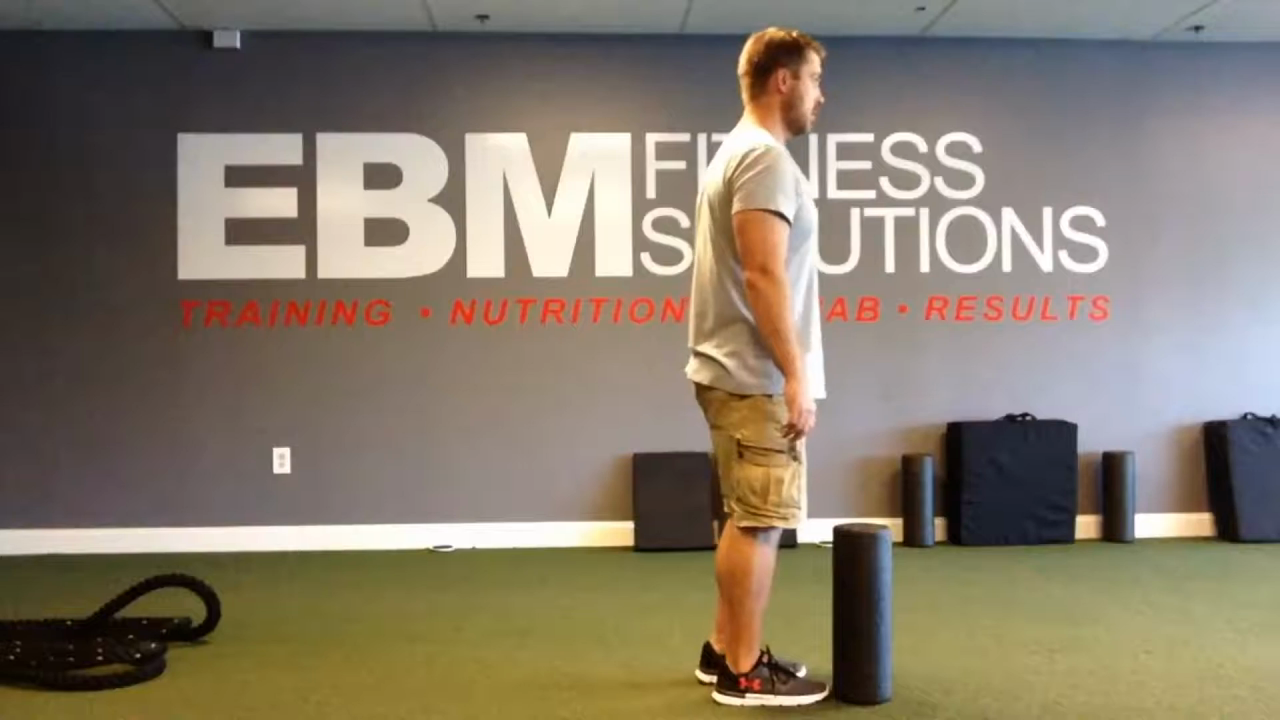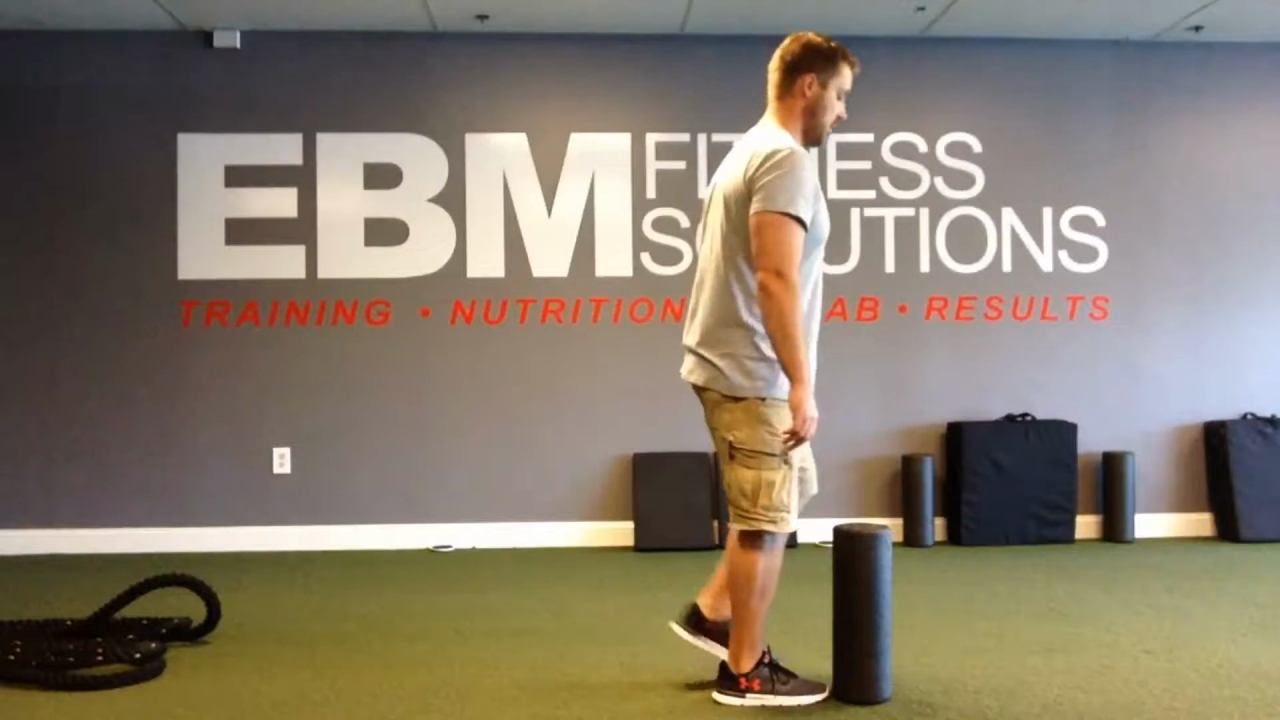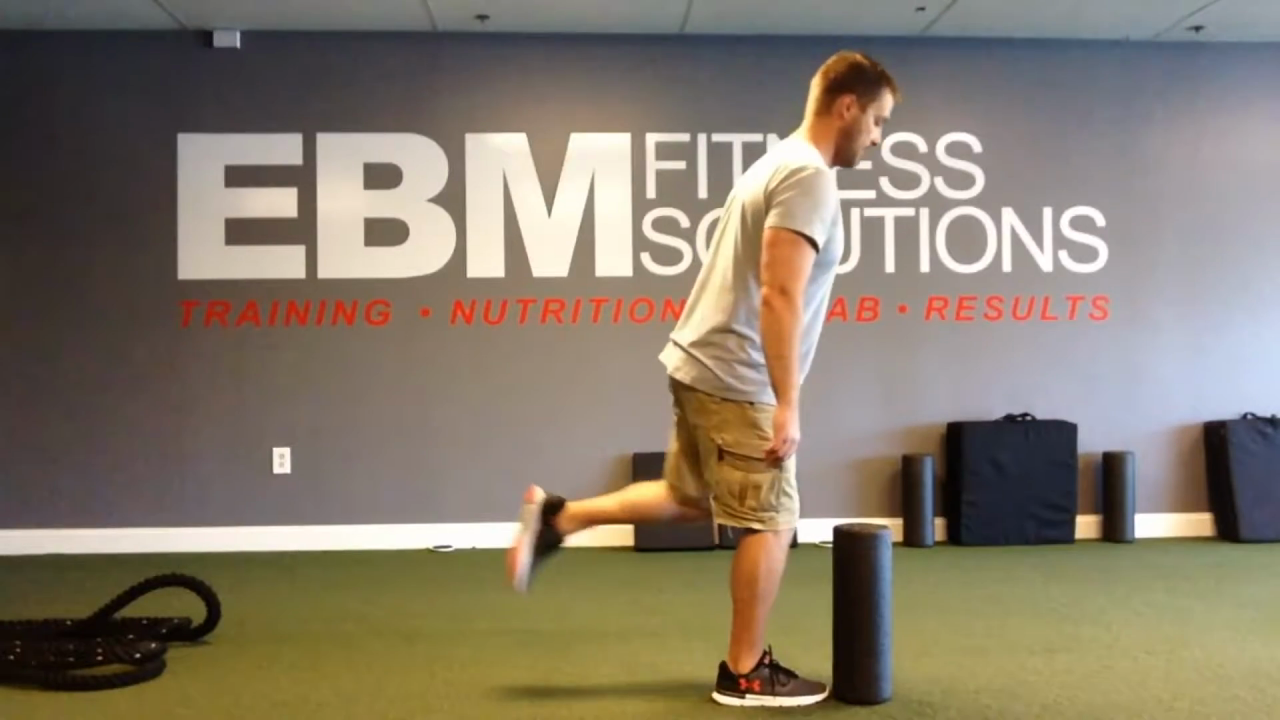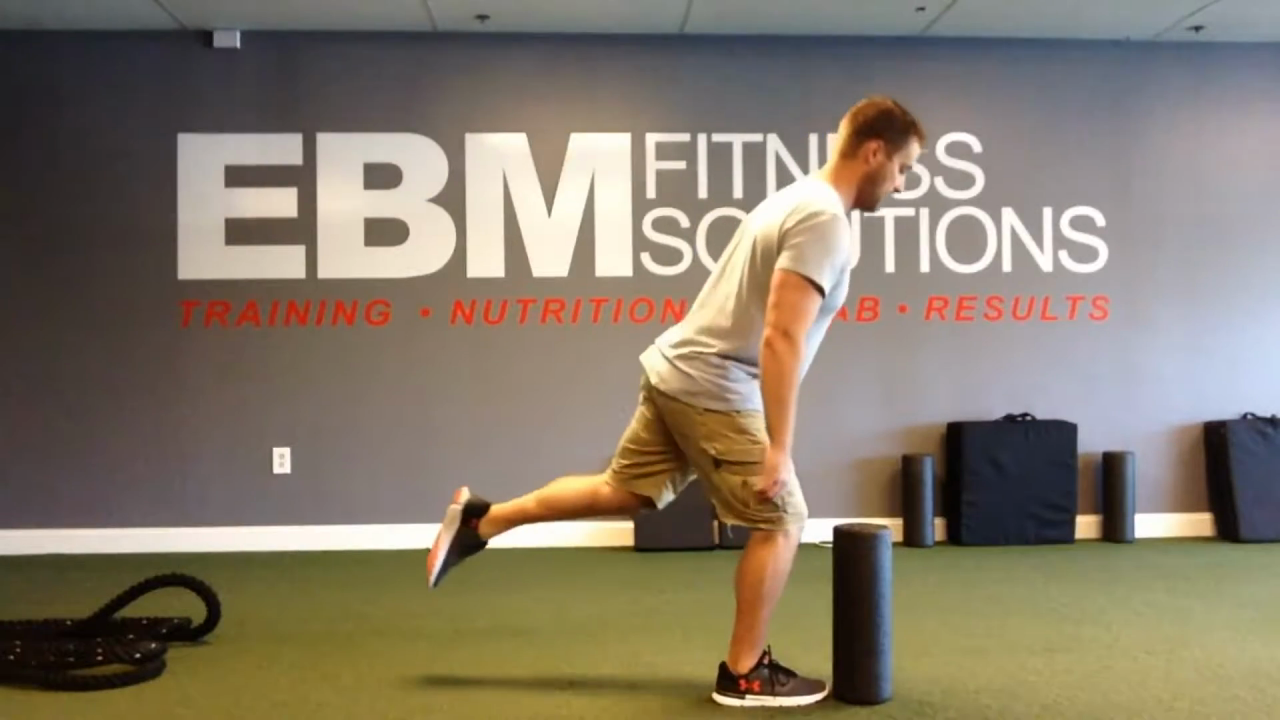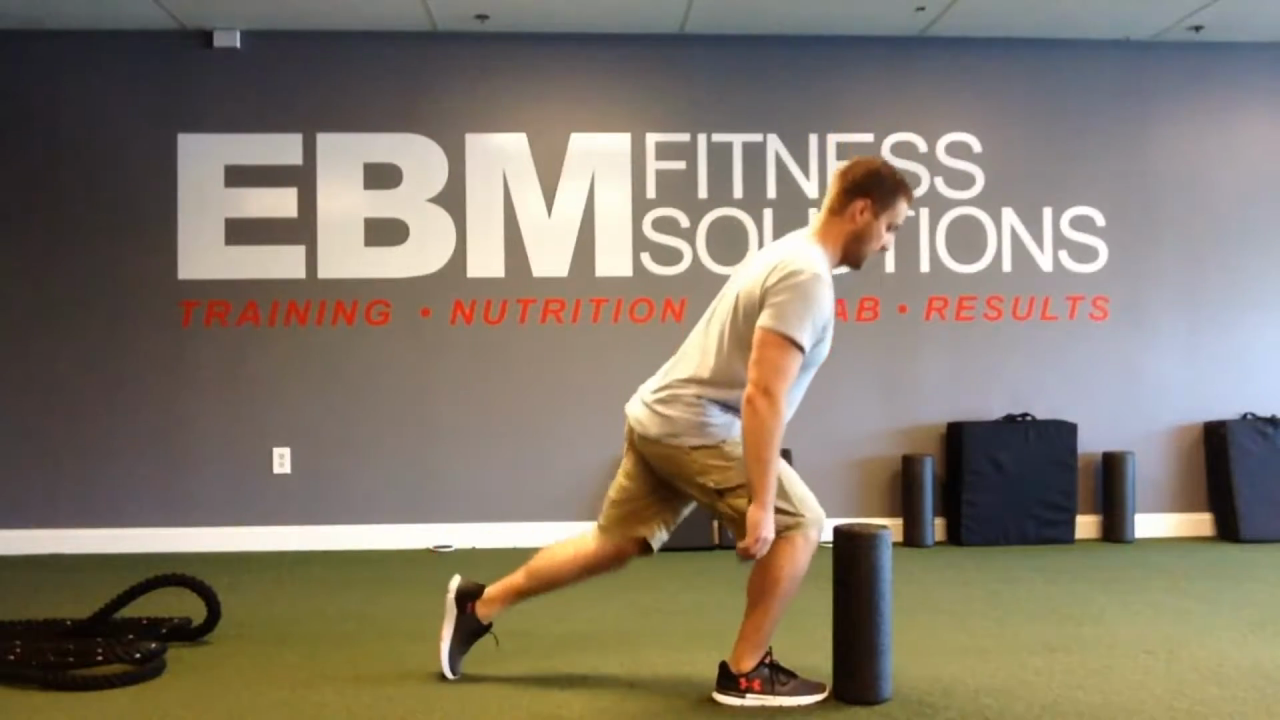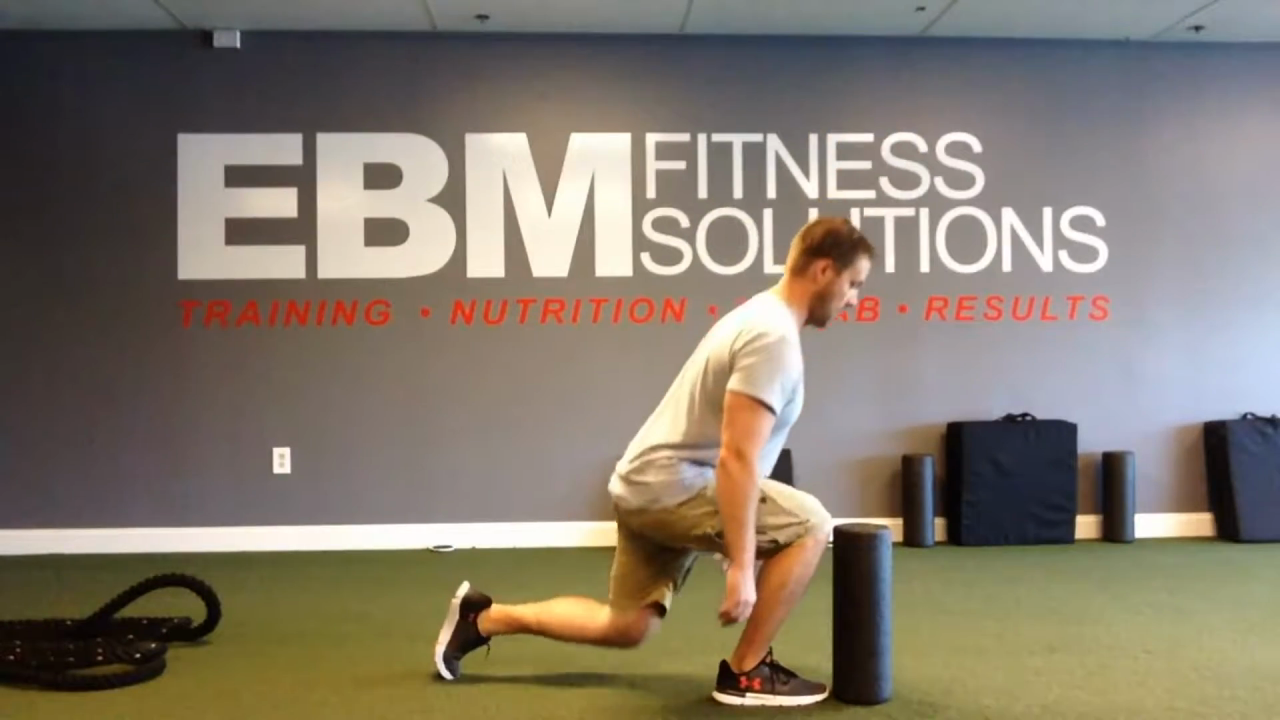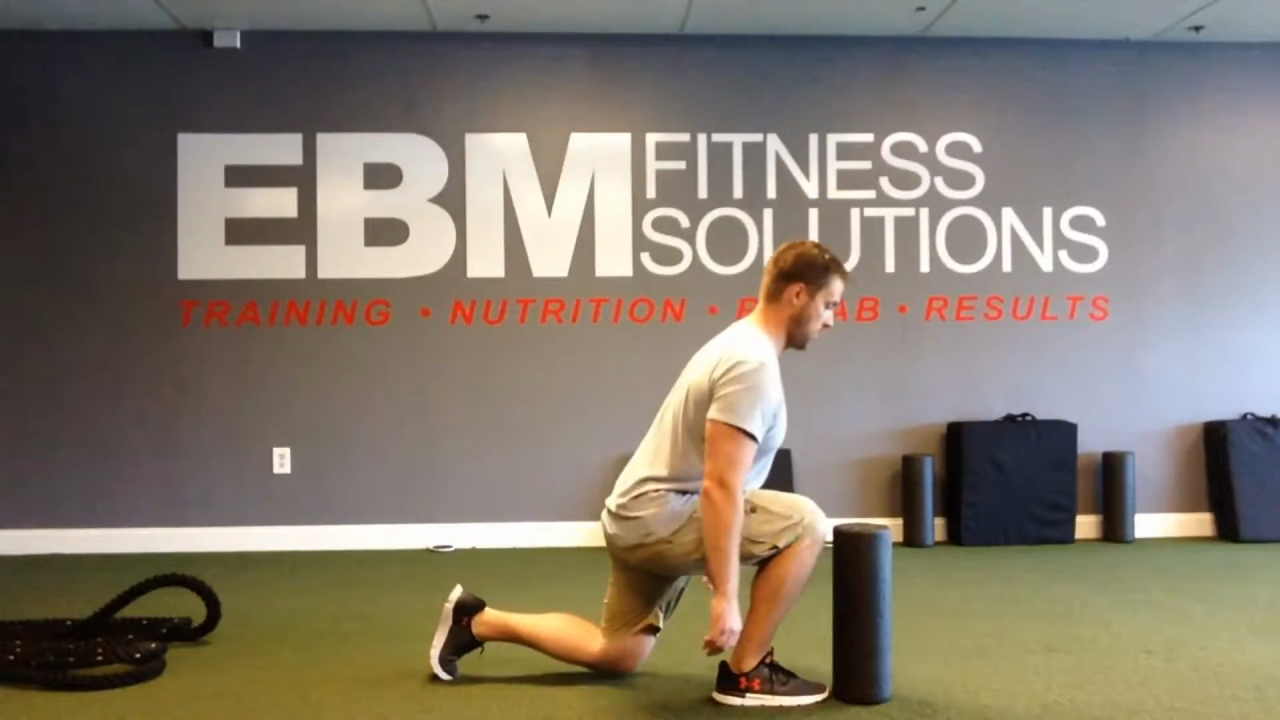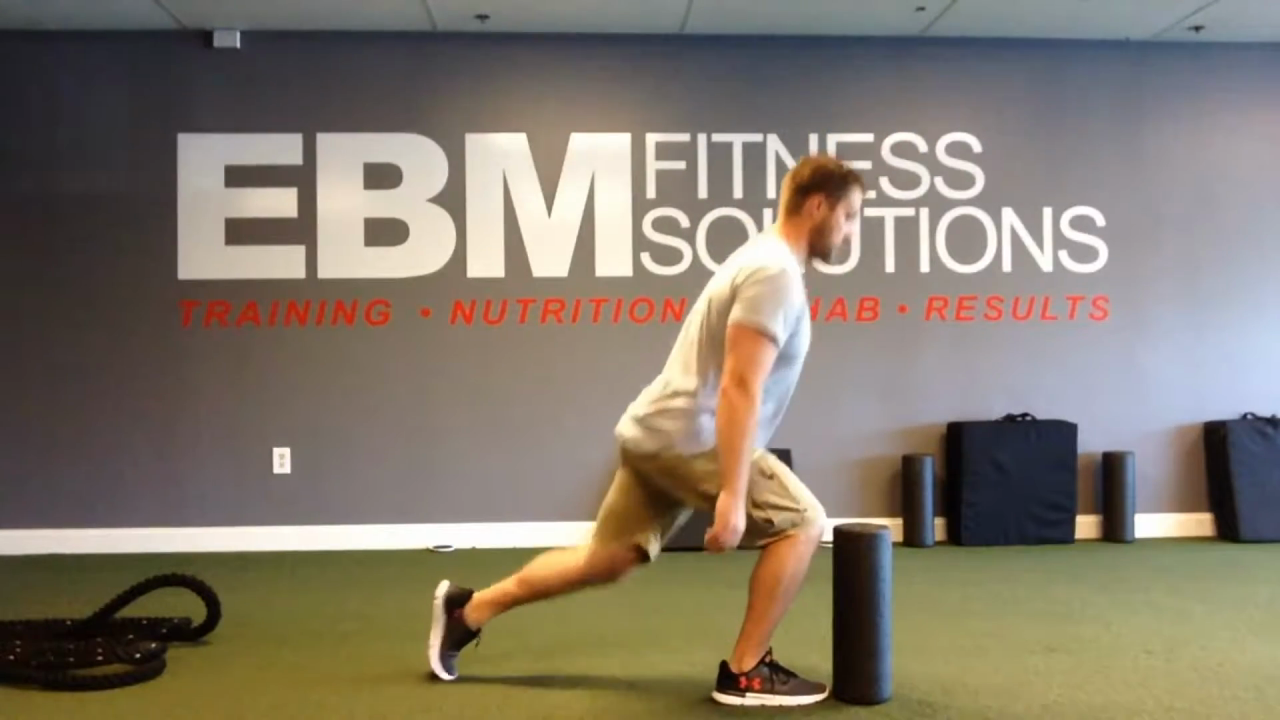
dt=0.4s
person 1, frame 1
left shoulder: (738, 153)
right shoulder: (765, 157)
right elbow: (762, 277)
right wrist: (795, 376)
left hip: (731, 370)
right hip: (755, 378)
left knee: (744, 517)
right knee: (761, 521)
left ankle: (725, 649)
right ankle: (745, 671)
person 1, frame 2
left shoulder: (749, 152)
right shoulder: (784, 158)
right elbow: (776, 280)
right wrist: (801, 384)
left hip: (737, 367)
right hip: (750, 374)
left knee: (784, 497)
right knee: (766, 519)
left ankle: (713, 612)
right ankle: (744, 671)
person 1, frame 3
left shoulder: (779, 163)
right shoulder: (809, 176)
right elbow: (779, 297)
left wrist: (776, 395)
right wrist: (787, 405)
left hip: (703, 363)
right hip: (733, 375)
left knee: (690, 496)
right knee: (768, 519)
left ankle: (558, 519)
right ankle: (746, 673)
person 1, frame 4
left shoulder: (798, 198)
right shoulder: (824, 220)
right elbow: (781, 339)
right wrist: (780, 448)
left hip: (678, 374)
right hip: (712, 387)
left knee: (621, 492)
right knee: (780, 521)
left ankle: (481, 521)
right ankle: (746, 674)
person 1, frame 5
left shoulder: (790, 253)
right shoulder: (807, 276)
right elbow: (762, 396)
right wrist: (761, 503)
left hip: (659, 418)
right hip: (691, 427)
left knee: (611, 547)
right knee: (799, 526)
left ankle: (478, 606)
right ankle: (746, 673)
person 1, frame 6
left shoulder: (759, 316)
right shoulder: (773, 336)
right elbow: (737, 458)
right wrist: (740, 566)
left hip: (646, 485)
right hip: (671, 487)
left knee: (624, 627)
right knee: (809, 527)
left ankle: (481, 618)
right ankle: (746, 673)
person 1, frame 7
left shoulder: (739, 344)
right shoulder: (751, 364)
right elbow: (722, 489)
right wrist: (726, 597)
left hip: (641, 519)
right hip: (660, 519)
left knee: (617, 655)
right knee: (805, 527)
left ankle: (475, 620)
right ankle: (746, 672)
person 1, frame 8
left shoulder: (763, 259)
right shoulder: (776, 272)
right elbow: (741, 389)
left wrist: (732, 482)
right wrist: (733, 497)
left hip: (657, 433)
right hip: (686, 436)
left knee: (607, 557)
right knee: (801, 524)
left ankle: (468, 610)
right ankle: (746, 672)
